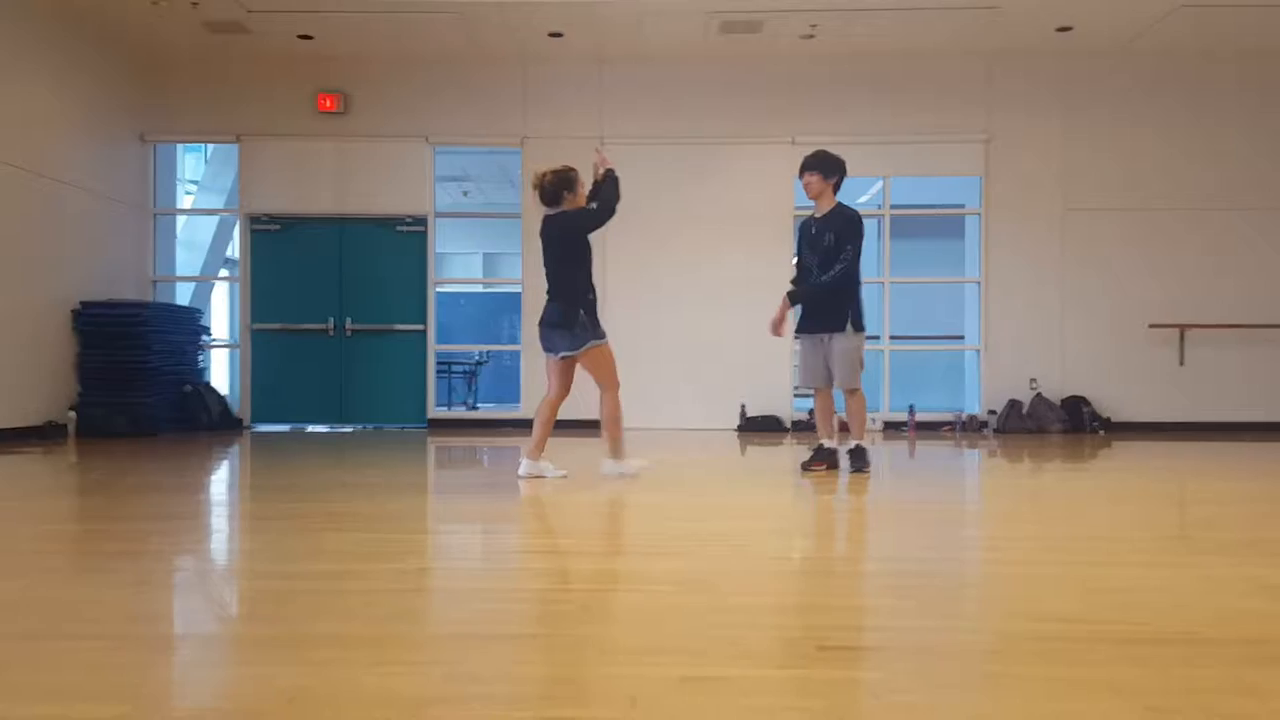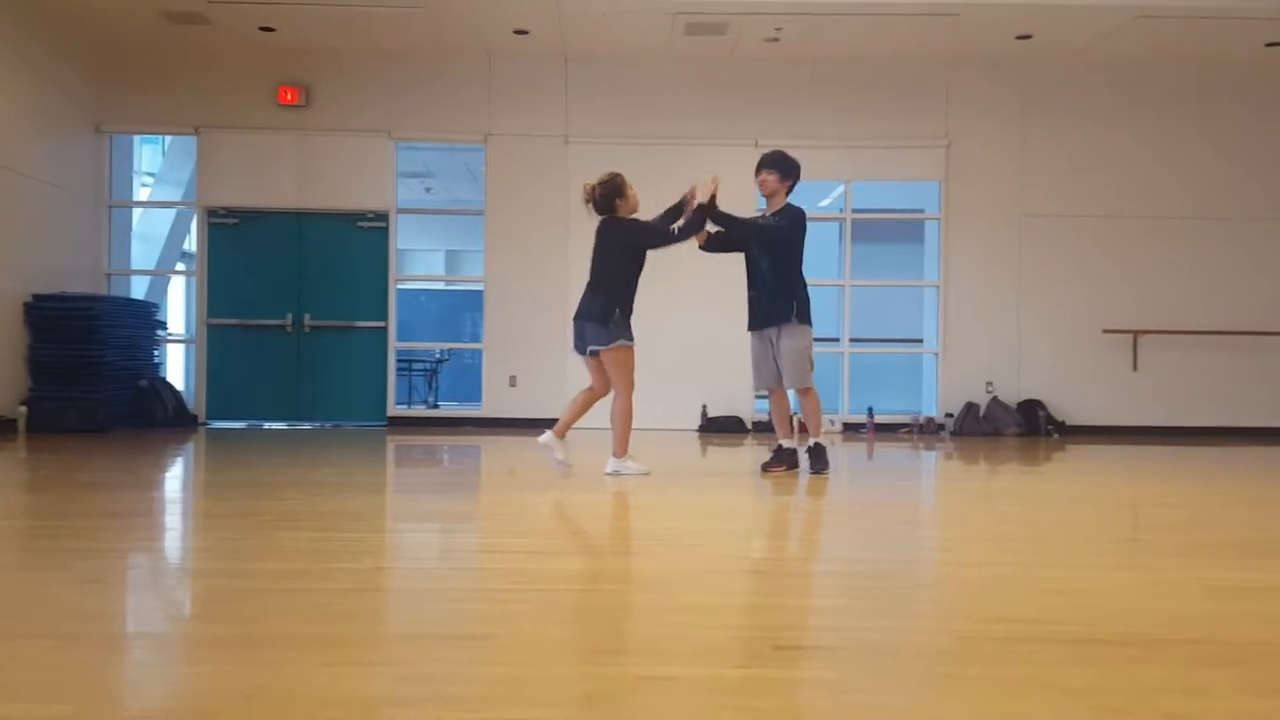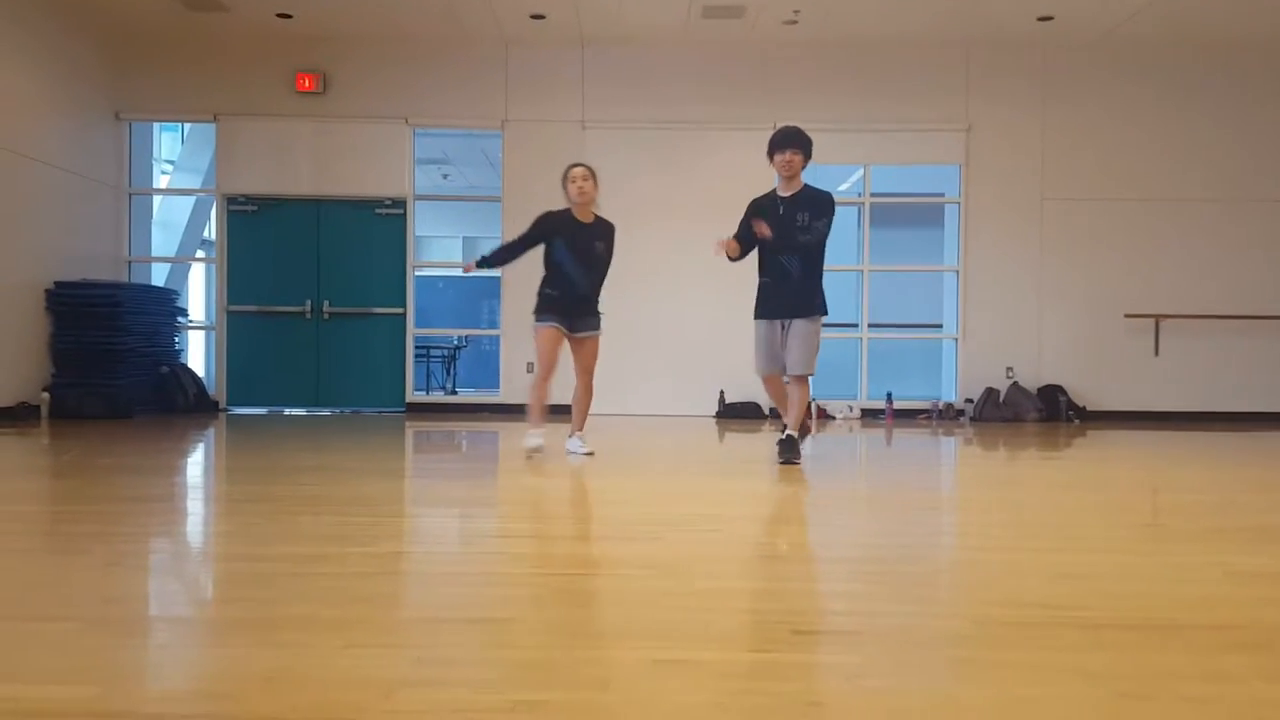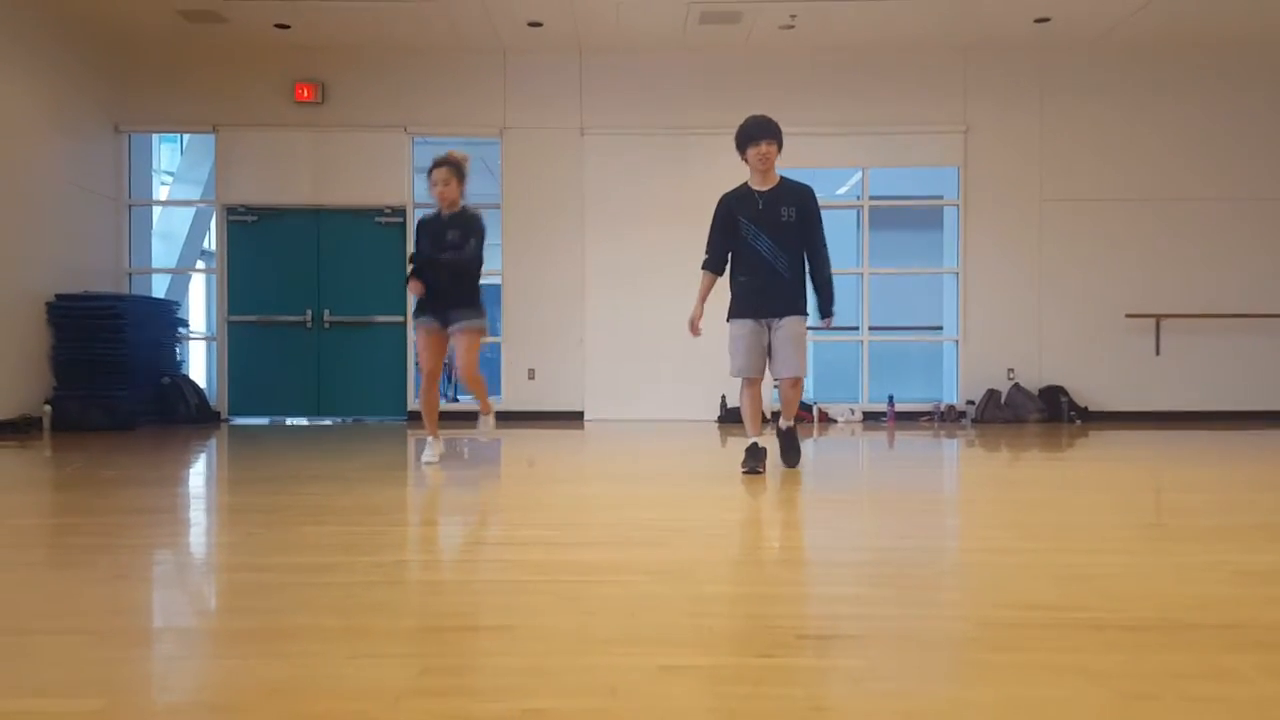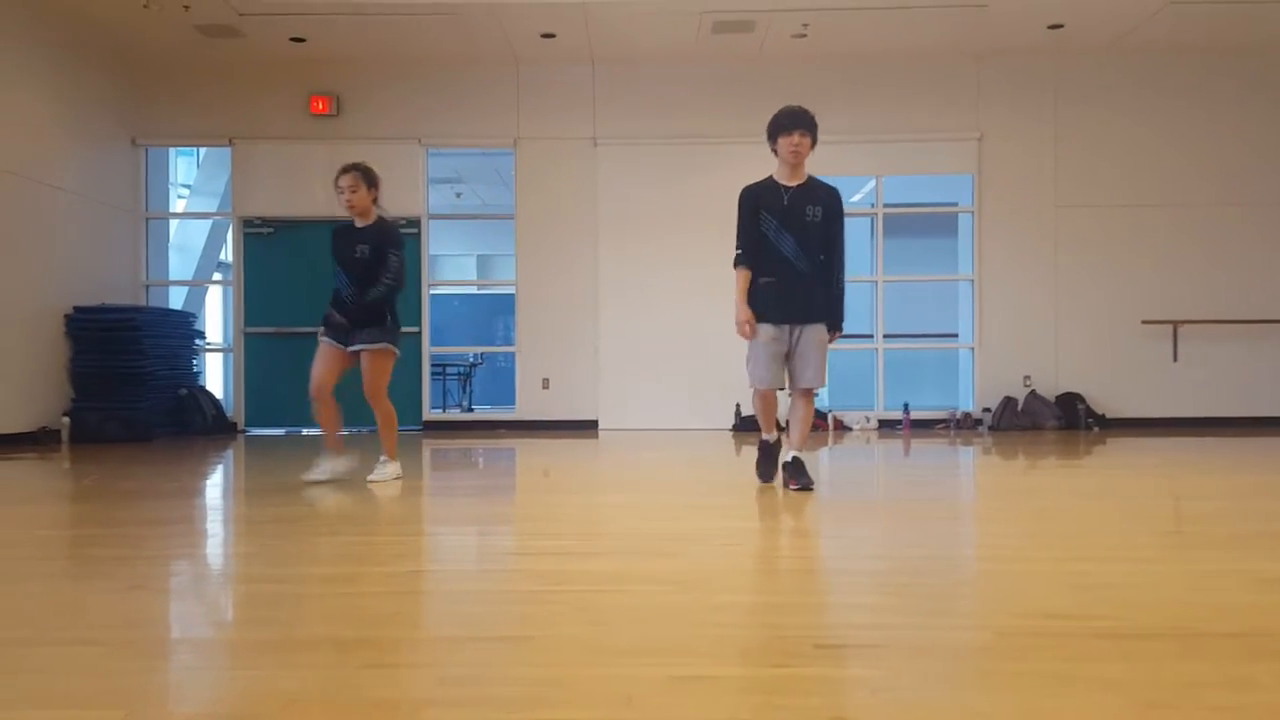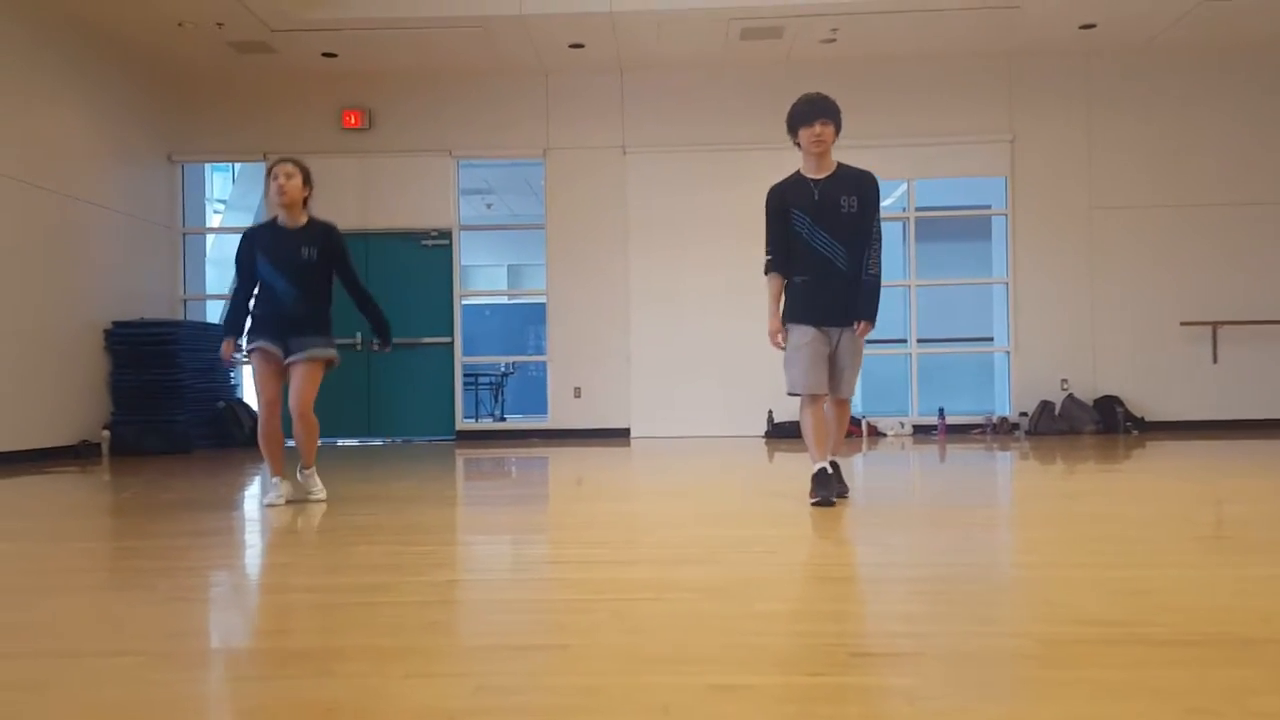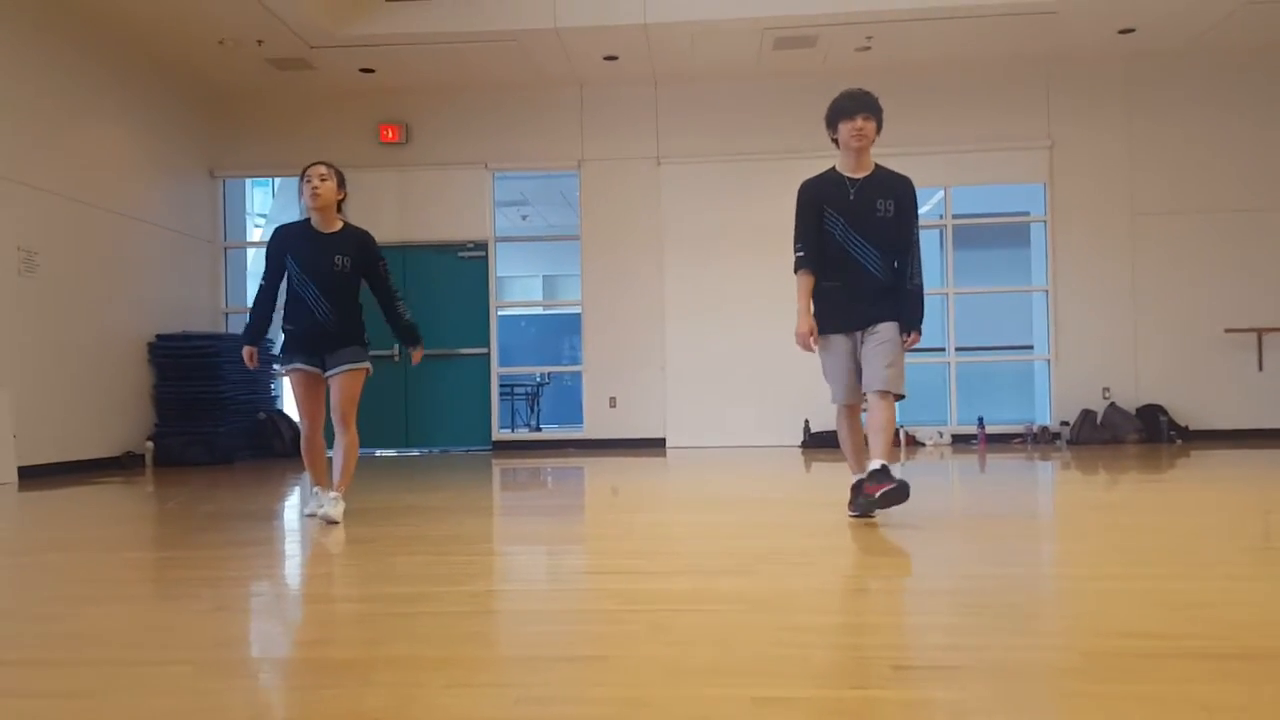
dt=0.7s
person 1, frame 1
left shoulder: (849, 219)
right shoulder: (806, 226)
left elbow: (844, 271)
left wrist: (796, 297)
right wrist: (784, 307)
left hip: (843, 318)
right hip: (811, 319)
left knee: (850, 386)
right knee: (819, 387)
left ankle: (858, 448)
right ankle: (826, 448)
person 1, frame 2
left shoulder: (794, 217)
right shoulder: (754, 226)
left elbow: (750, 231)
right elbow: (711, 243)
left wrist: (711, 210)
left hip: (791, 313)
right hip: (761, 315)
left knee: (801, 384)
right knee: (772, 386)
left ankle: (816, 446)
right ankle: (786, 448)
person 1, frame 3
left shoulder: (821, 201)
right shoulder: (760, 206)
left elbow: (813, 242)
right elbow: (741, 249)
left wrist: (775, 239)
right wrist: (730, 246)
left hip: (805, 303)
right hip: (768, 303)
left knee: (798, 373)
right knee: (769, 373)
left ankle: (791, 437)
right ankle: (793, 423)
person 1, frame 4
left shoulder: (801, 196)
right shoulder: (731, 202)
left elbow: (817, 252)
right elbow: (715, 256)
left wrist: (826, 301)
right wrist: (700, 303)
left hip: (789, 305)
right hip: (745, 306)
left knee: (791, 377)
right knee: (750, 377)
left ankle: (787, 427)
right ankle: (755, 446)
person 1, frame 5
left shoulder: (828, 197)
right shoulder: (753, 196)
left elbow: (835, 261)
right elbow: (744, 255)
left wrist: (835, 315)
right wrist: (742, 304)
left hip: (812, 311)
right hip: (767, 310)
left knee: (805, 387)
right knee: (765, 386)
left ankle: (794, 460)
right ankle: (769, 439)
person 1, frame 6
left shoulder: (862, 184)
right shoulder: (781, 194)
left elbow: (872, 250)
right elbow: (775, 260)
left wrist: (867, 308)
right wrist: (774, 314)
left hip: (848, 310)
right hip: (803, 313)
left knee: (841, 396)
right knee: (811, 393)
left ankle: (832, 463)
right ankle: (821, 472)
person 1, frame 7
left shoulder: (899, 188)
right shoulder: (813, 190)
left elbow: (910, 258)
right elbow: (805, 257)
left wrist: (912, 316)
right wrist: (804, 313)
left hip: (884, 313)
right hip: (834, 317)
left knee: (881, 392)
right knee: (847, 402)
left ankle: (880, 474)
right ankle: (859, 482)
person 2, frame 1
left shoulder: (553, 225)
right shoulder: (568, 224)
left elbow: (592, 209)
right elbow: (607, 207)
left wrist: (600, 179)
right wrist: (608, 172)
left hip: (555, 319)
right hip: (576, 319)
left knee: (556, 392)
right knee: (610, 387)
left ankle: (532, 459)
right ankle: (616, 459)
person 2, frame 2
left shoulder: (612, 229)
right shoulder: (627, 229)
left elbow: (658, 227)
right elbow: (677, 233)
left wrist: (685, 205)
right wrist: (699, 207)
left hip: (590, 316)
right hip: (609, 318)
left knee: (599, 386)
right knee: (624, 389)
left ankle: (556, 435)
right ankle: (619, 458)
person 2, frame 3
left shoulder: (606, 230)
right shoulder: (551, 221)
right elbow: (518, 246)
right wrist: (482, 262)
left hip: (586, 311)
right hip: (552, 307)
left knee: (586, 377)
right knee: (544, 370)
left ankle: (576, 436)
right ankle: (535, 431)
person 2, frame 4
left shoulder: (471, 220)
right shoulder: (425, 224)
left elbow: (469, 262)
left wrist: (428, 260)
right wrist: (413, 280)
left hip: (465, 306)
right hip: (431, 307)
left knee: (466, 370)
right knee: (428, 373)
left ankle: (486, 408)
right ankle: (433, 439)
person 2, frame 5
left shoulder: (388, 233)
right shoulder: (339, 235)
left elbow: (392, 281)
left wrist: (360, 309)
right wrist: (330, 318)
left hip: (376, 325)
right hip: (340, 325)
left knee: (374, 394)
right knee: (318, 388)
left ankle: (390, 460)
right ankle: (336, 456)
person 2, frame 6
left shoulder: (326, 235)
right shoulder: (255, 237)
left elbow: (352, 283)
right elbow: (243, 288)
left wrist: (379, 323)
right wrist: (231, 332)
left hip: (312, 334)
right hip: (267, 333)
left knee: (300, 409)
right knee: (267, 409)
left ankle: (309, 472)
right ankle: (277, 479)
person 2, frame 7
left shoulder: (360, 241)
right shoulder: (285, 237)
left elbow: (385, 291)
right elbow: (268, 290)
left wrist: (410, 336)
right wrist: (252, 337)
left hip: (347, 344)
right hip: (301, 344)
left knee: (344, 420)
right knee: (310, 425)
left ankle: (337, 496)
right ankle: (319, 490)
